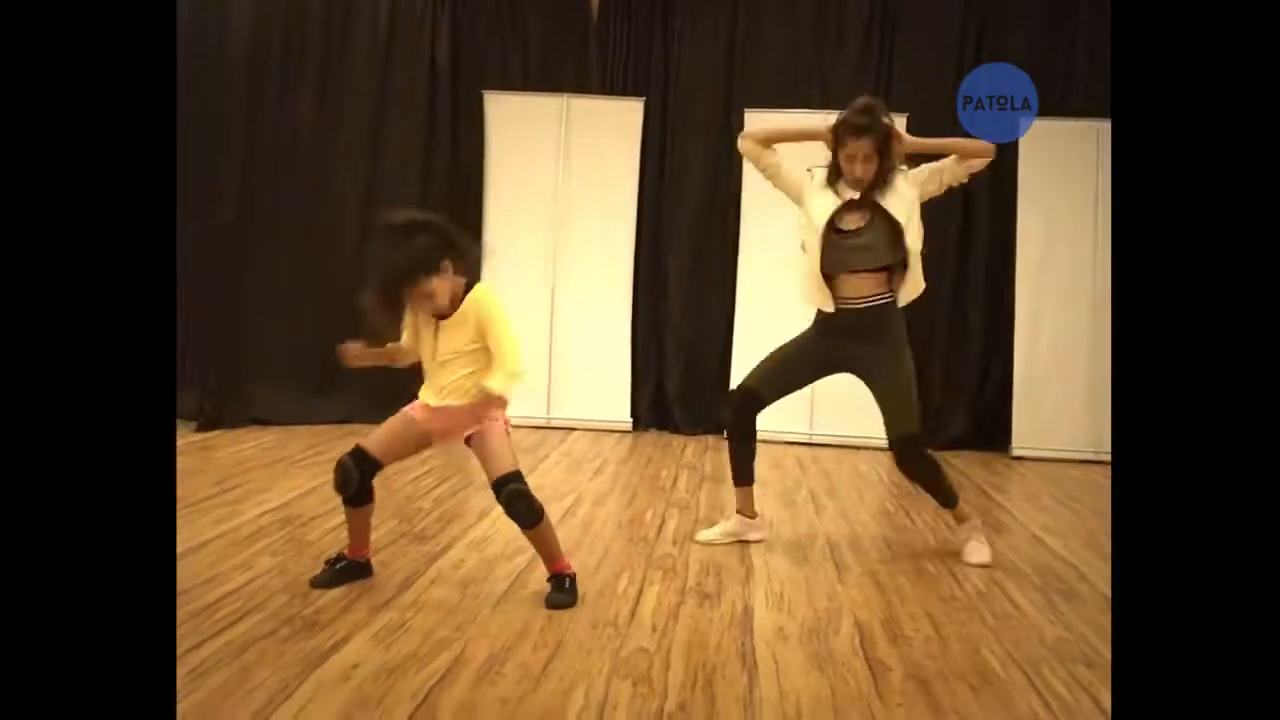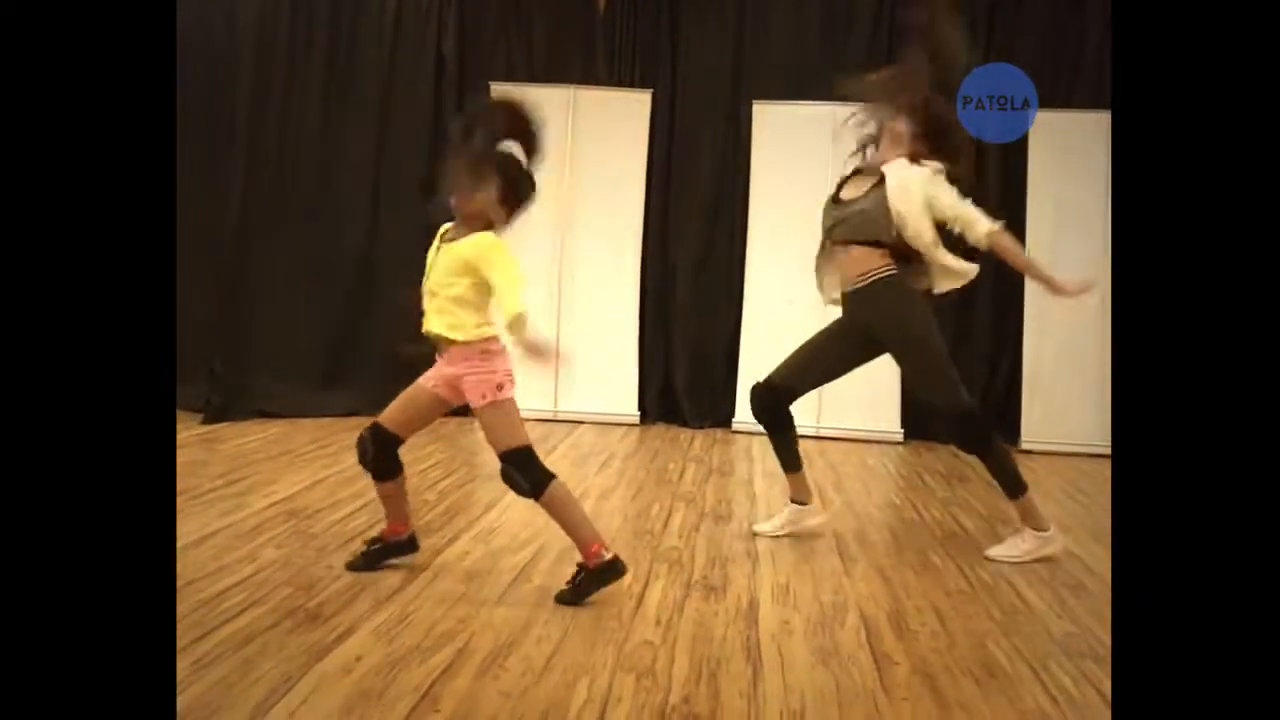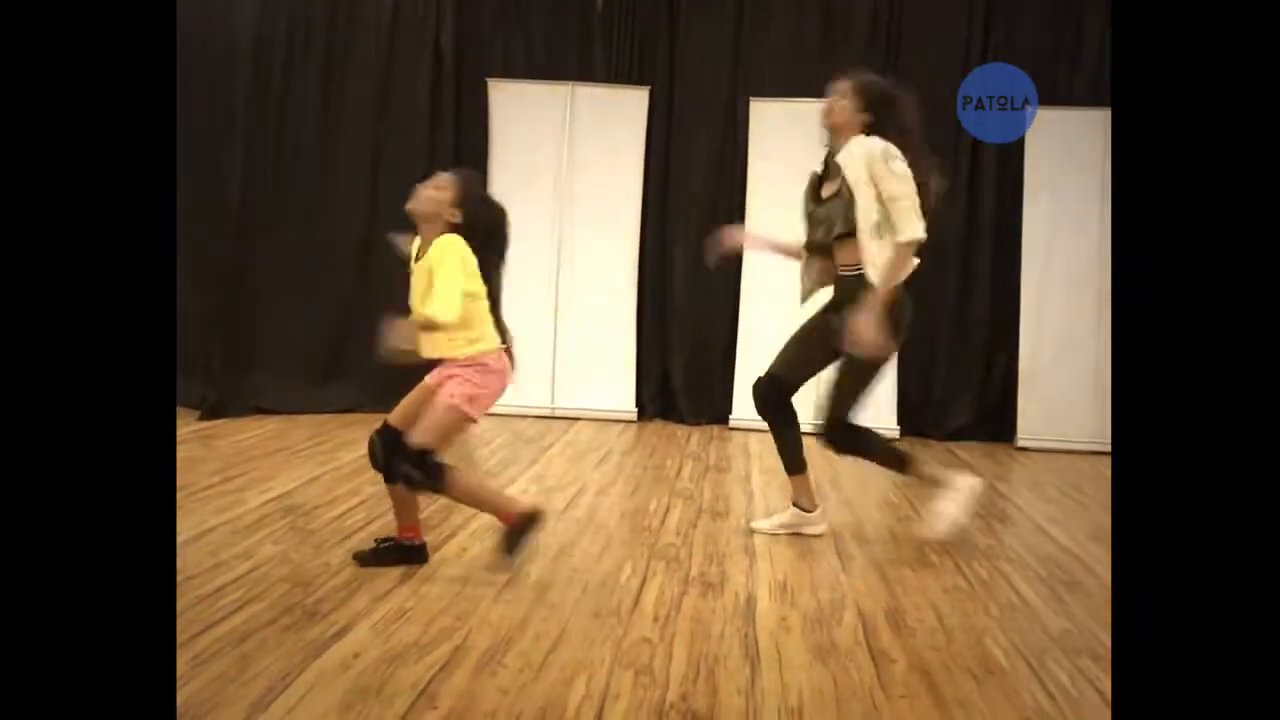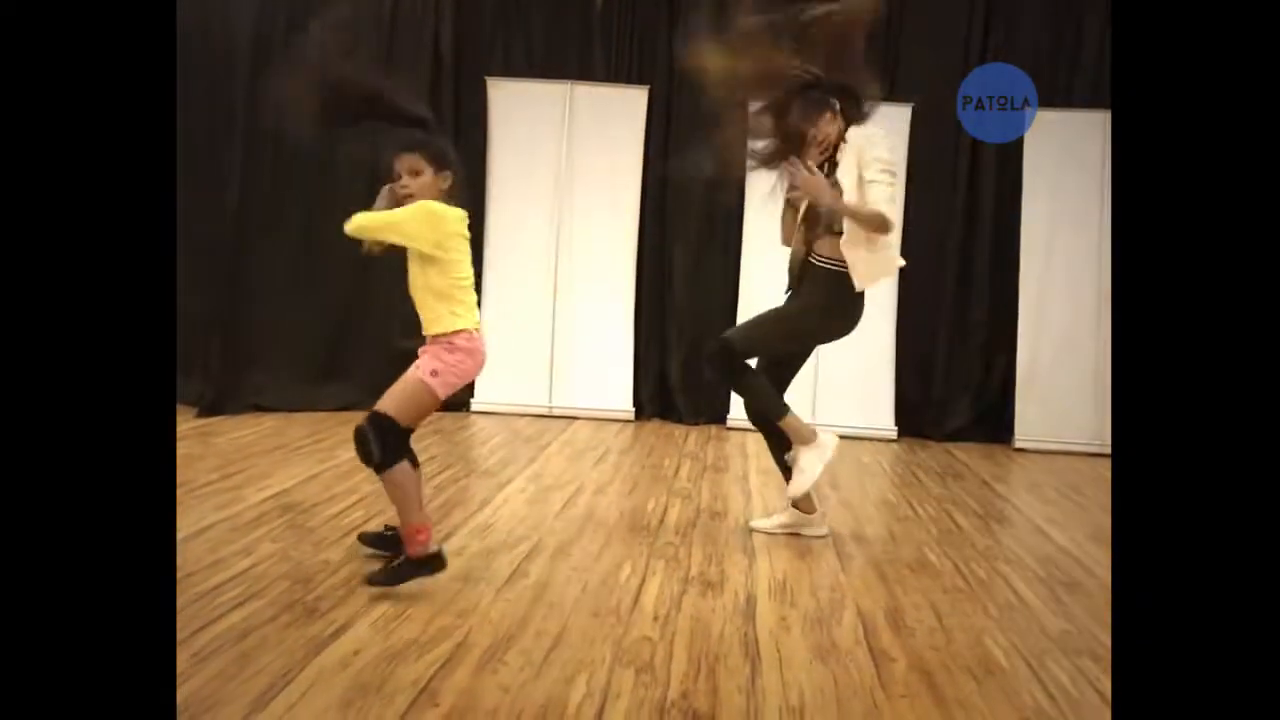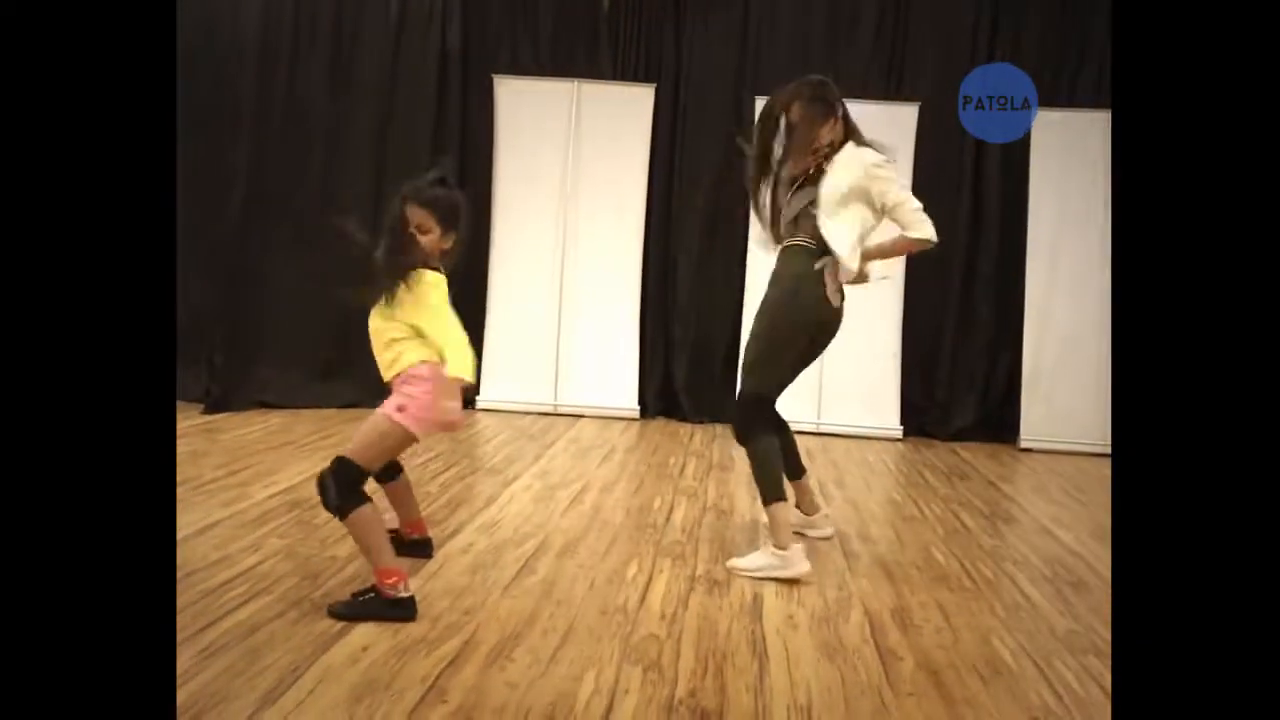
dt=0.3s
person 1, frame 1
left shoulder: (903, 188)
right shoulder: (817, 193)
left elbow: (982, 154)
right elbow: (748, 143)
left wrist: (905, 143)
right wrist: (814, 132)
left hip: (881, 331)
right hip: (829, 328)
left knee: (908, 446)
right knee: (741, 402)
left ankle: (966, 524)
right ankle: (747, 517)
person 1, frame 2
left shoulder: (916, 179)
right shoulder: (853, 181)
left elbow: (982, 230)
left wrist: (1049, 282)
left hip: (894, 306)
right hip: (856, 315)
left knee: (964, 419)
right knee: (766, 396)
left ankle: (1038, 528)
right ankle: (802, 505)
person 1, frame 3
left shoulder: (876, 153)
right shoulder: (829, 171)
left elbow: (910, 235)
left wrist: (874, 308)
right wrist: (757, 241)
left hip: (875, 300)
right hip: (843, 299)
left knee: (836, 427)
right knee: (769, 390)
left ankle: (949, 482)
right ankle: (804, 507)
person 1, frame 4
left shoulder: (865, 145)
right shoulder: (811, 162)
left elbow: (881, 219)
right elbow: (790, 237)
left wrist: (834, 203)
right wrist: (801, 190)
left hip: (832, 297)
right hip: (806, 287)
left knee: (721, 353)
right knee: (762, 395)
left ankle: (808, 439)
right ankle: (804, 510)
person 1, frame 5
left shoulder: (863, 165)
right shoulder: (805, 167)
left elbow: (923, 233)
right elbow: (776, 216)
left wrist: (861, 255)
right wrist: (793, 162)
left hip: (799, 288)
right hip: (813, 298)
left knee: (749, 410)
right knee: (759, 406)
left ankle: (783, 548)
right ankle: (811, 512)
person 2, frame 1
left shoulder: (481, 302)
right shoulder: (417, 306)
left elbow: (509, 367)
right elbow: (410, 352)
left wrist: (478, 402)
right wrist: (369, 355)
left hip: (480, 408)
right hip: (431, 406)
left knee: (512, 491)
right knee: (352, 469)
left ankle: (562, 574)
right ankle: (355, 558)
person 2, frame 2
left shoulder: (485, 247)
right shoulder: (447, 235)
left elbow: (510, 294)
left wrist: (527, 336)
left hip: (480, 360)
right hip: (448, 363)
left knee: (521, 468)
right knee: (375, 442)
left ankle: (599, 559)
right ankle: (398, 535)
person 2, frame 3
left shoulder: (446, 249)
right shoulder: (429, 246)
left elbow: (447, 309)
left wrist: (415, 329)
left hip: (479, 368)
right hip: (452, 366)
left knee: (414, 463)
right knee: (384, 445)
left ankle: (515, 513)
right ankle: (409, 540)
person 2, frame 4
left shoulder: (424, 215)
right shoulder: (447, 219)
left elbow: (356, 227)
left wrist: (382, 210)
right wrist: (389, 203)
left hip: (455, 346)
right hip: (445, 345)
left knee: (376, 434)
right knee: (389, 432)
left ankle: (421, 548)
right ankle: (407, 530)
person 2, frame 5
left shoulder: (425, 284)
right shoulder: (413, 269)
left elbow: (454, 343)
left wrist: (451, 395)
left hip: (421, 388)
right hip: (415, 388)
left knee: (337, 481)
right knee: (370, 453)
left ankle: (393, 592)
right ankle: (415, 534)
